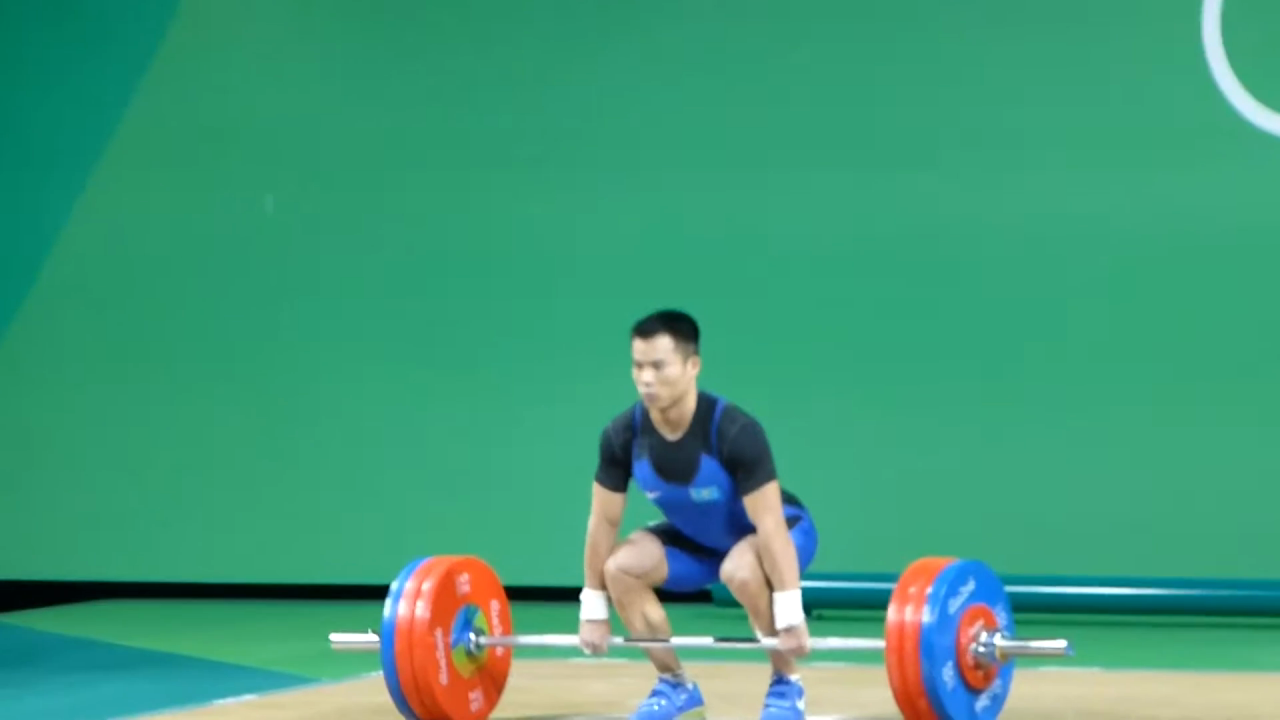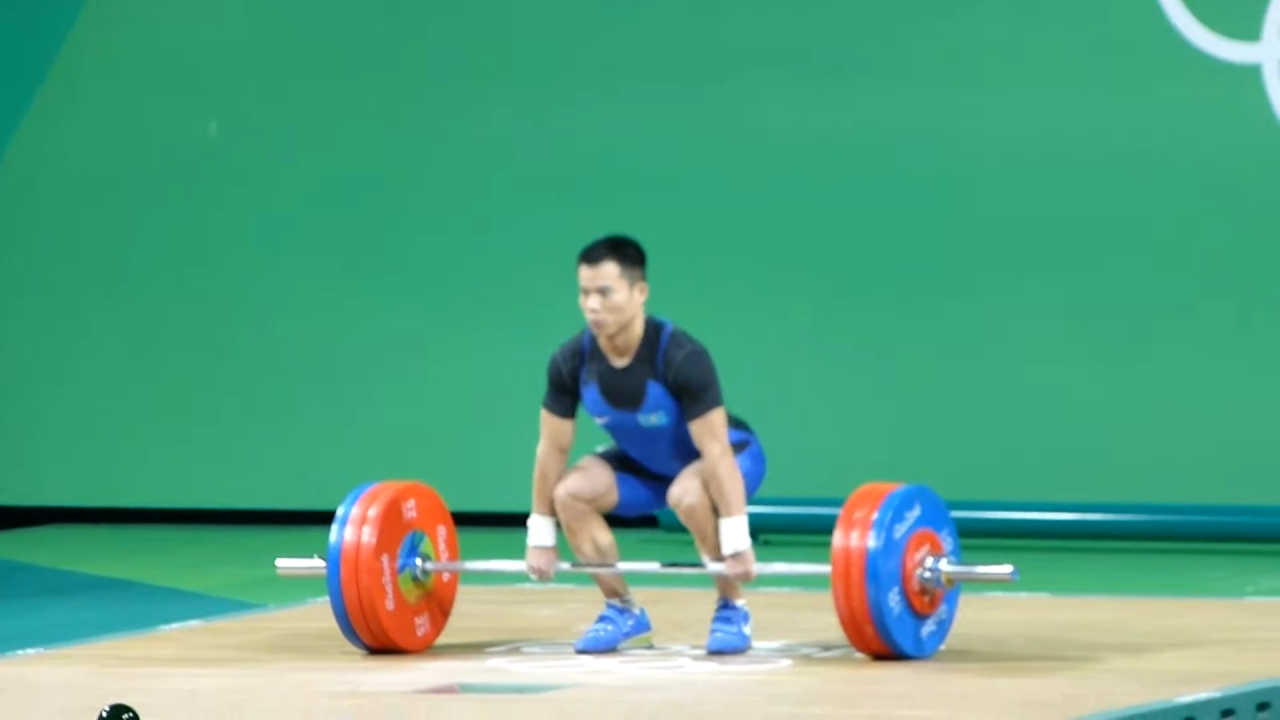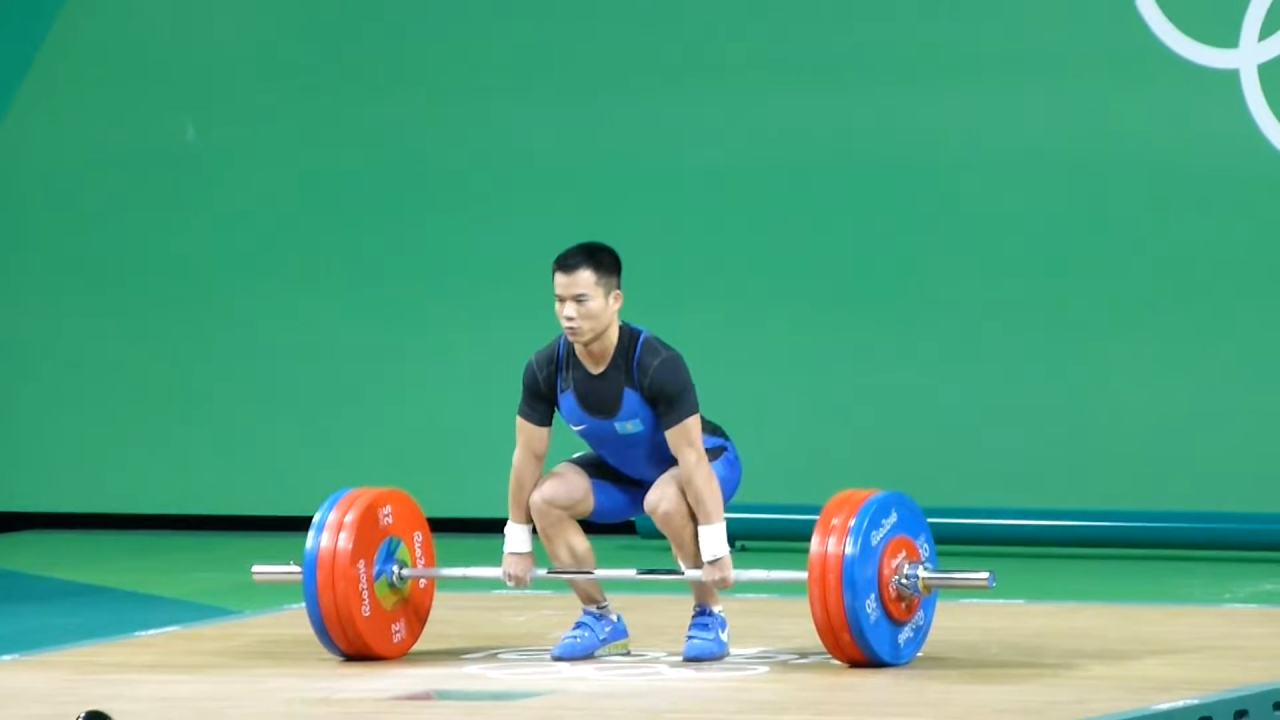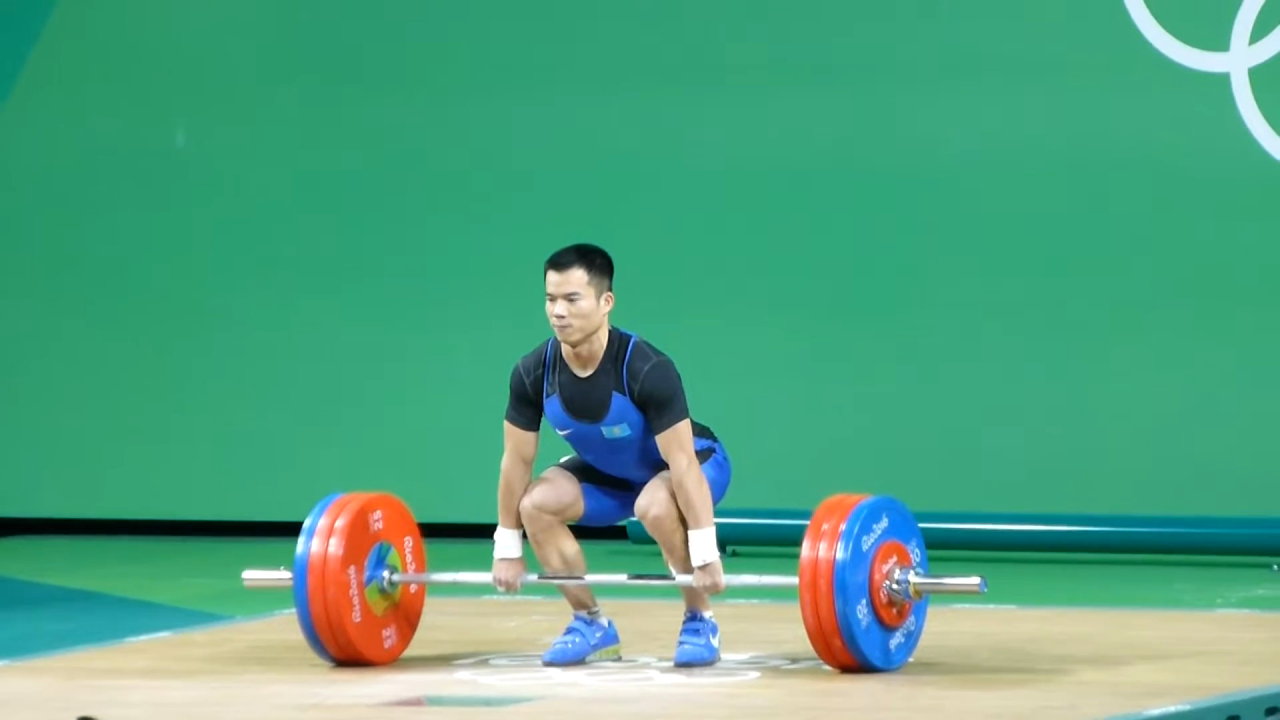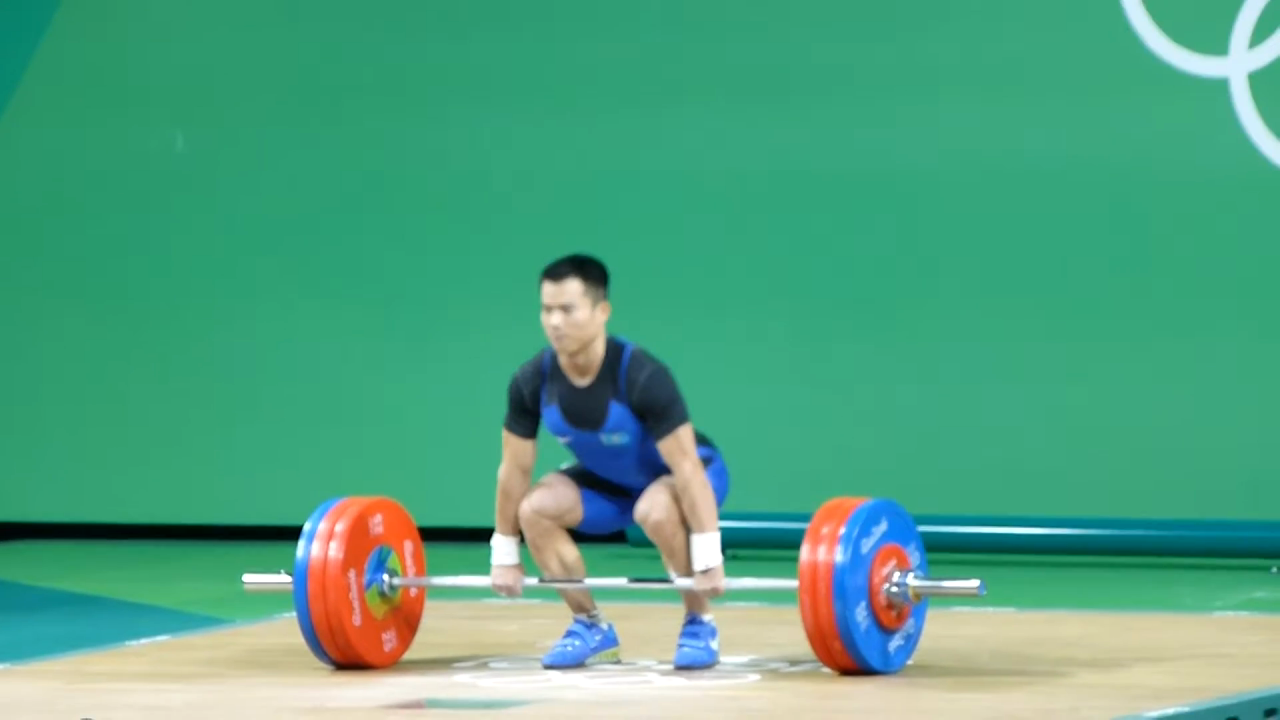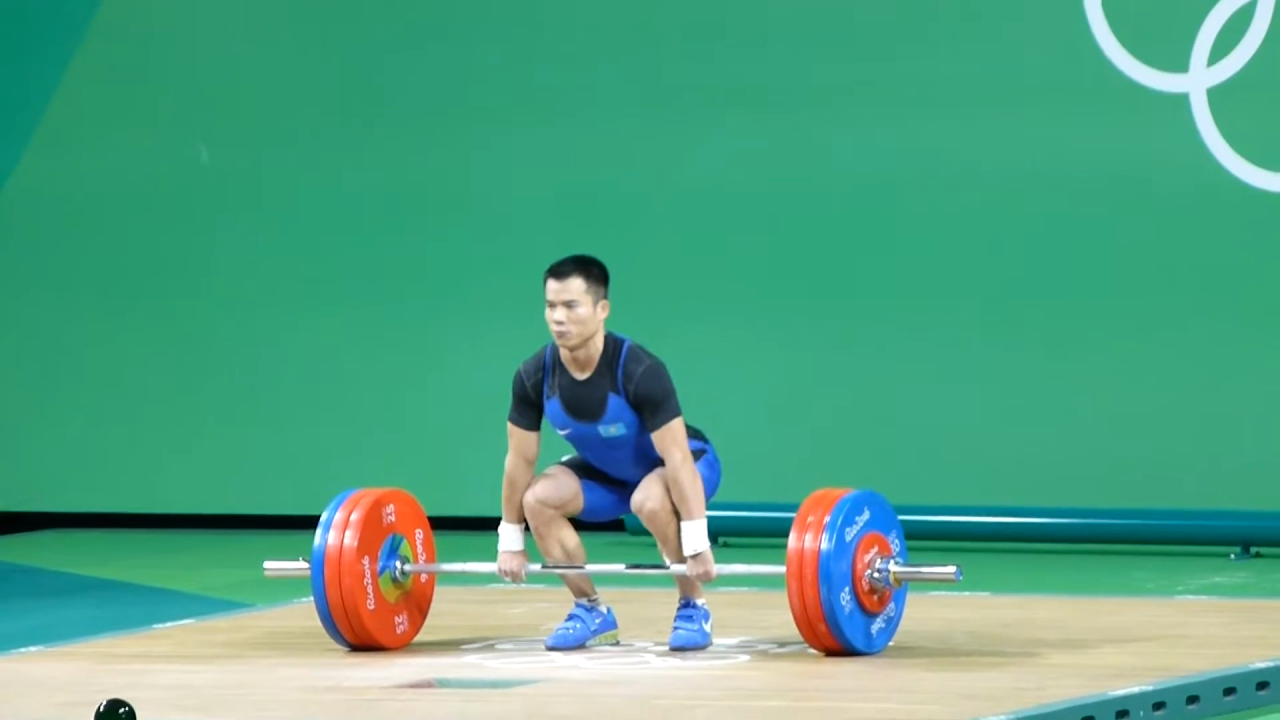
dt=0.5s
person 1, frame 1
left shoulder: (733, 430)
right shoulder: (622, 434)
left elbow: (770, 527)
right elbow: (603, 522)
left wrist: (791, 617)
right wrist: (593, 612)
left hip: (779, 528)
right hip: (697, 538)
left knee: (742, 571)
right knee: (621, 566)
left ankle: (786, 683)
right ankle: (676, 684)
person 1, frame 2
left shoulder: (680, 356)
right shoulder: (570, 361)
left elbow: (715, 450)
right elbow: (552, 447)
left wrist: (737, 541)
right wrist: (541, 536)
left hip: (729, 454)
right hip: (647, 461)
left knee: (689, 494)
right knee: (570, 491)
left ankle: (732, 609)
right ankle: (623, 610)
person 1, frame 3
left shoulder: (656, 363)
right shoulder: (546, 368)
left elbow: (691, 458)
right elbow: (527, 455)
left wrist: (715, 549)
right wrist: (517, 543)
left hip: (706, 458)
right hip: (623, 466)
left knee: (664, 501)
right knee: (546, 498)
left ankle: (709, 616)
right ankle: (601, 617)
person 1, frame 4
left shoulder: (646, 368)
right shoulder: (533, 371)
left elbow: (682, 463)
right elbow: (516, 460)
left wrist: (705, 553)
right wrist: (508, 548)
left hip: (694, 460)
right hip: (610, 470)
left knee: (655, 506)
right knee: (536, 503)
left ankle: (700, 622)
right ankle: (591, 622)
person 1, frame 5
left shoulder: (643, 376)
right shoulder: (531, 381)
left elbow: (686, 468)
right elbow: (514, 468)
left wrist: (707, 558)
right wrist: (504, 556)
left hip: (690, 470)
right hip: (609, 478)
left knee: (656, 511)
right knee: (534, 509)
left ankle: (700, 625)
right ankle: (591, 626)
person 1, frame 6
left shoulder: (639, 370)
right shoulder: (534, 375)
left elbow: (676, 459)
right elbow: (520, 459)
left wrist: (697, 544)
right wrist: (511, 541)
left hip: (685, 461)
right hip: (608, 469)
left knee: (651, 500)
right knee: (539, 498)
left ankle: (693, 608)
right ankle: (592, 610)
